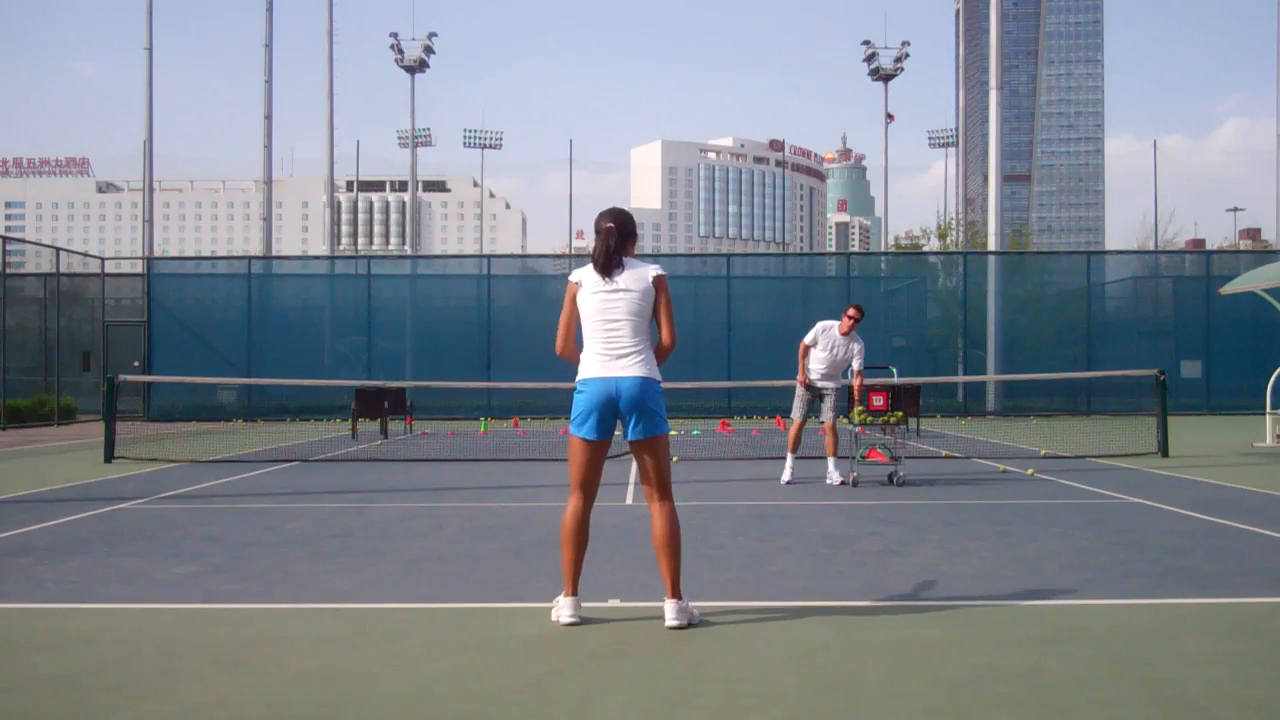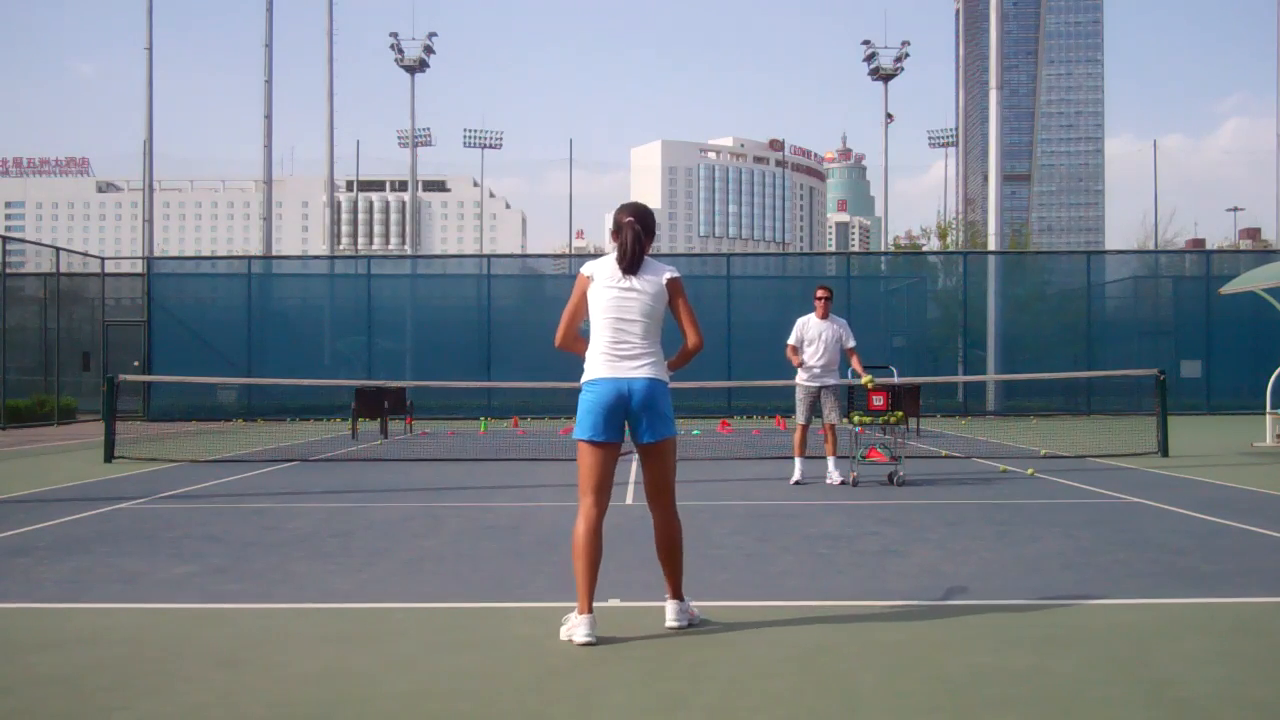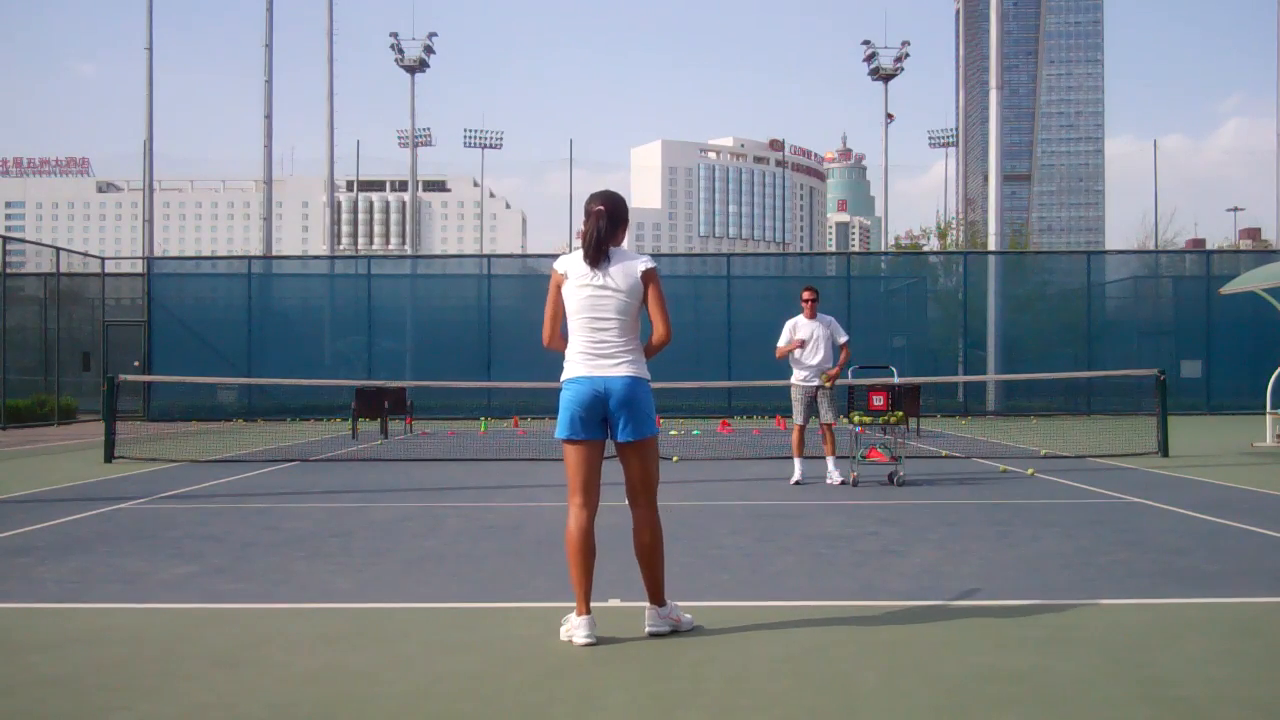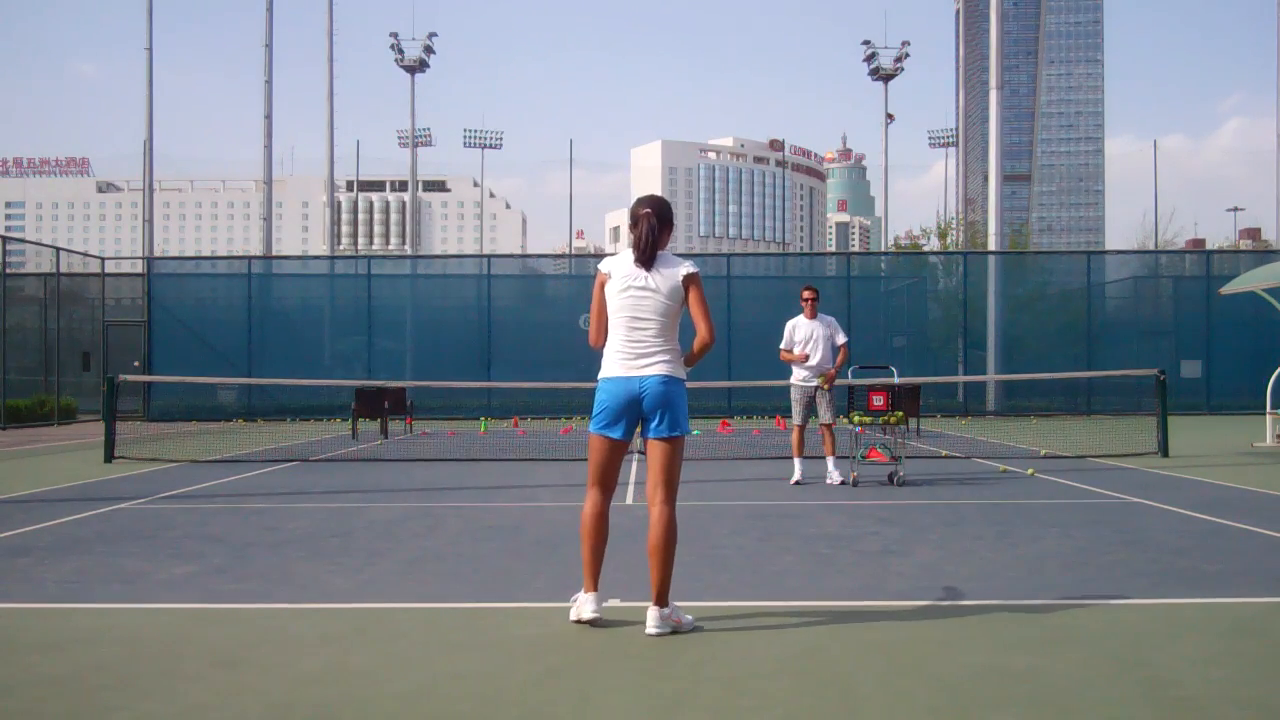
dt=0.7s
person 1, frame 1
left shoulder: (579, 278)
right shoulder: (652, 274)
left elbow: (563, 347)
right elbow: (668, 340)
left hip: (592, 386)
right hip: (640, 386)
left knee: (579, 498)
right knee: (660, 498)
left ankle: (569, 599)
right ankle: (674, 602)
person 1, frame 2
left shoulder: (592, 271)
right shoulder: (667, 276)
left elbow: (563, 339)
right elbow: (694, 341)
left hip: (599, 388)
right hip: (650, 388)
left knee: (590, 507)
right knee: (663, 506)
left ankle: (583, 615)
right ankle: (676, 604)
person 1, frame 3
left shoulder: (565, 266)
right shoulder: (642, 266)
left elbow: (549, 338)
right elbow: (663, 333)
left hip: (579, 386)
right hip: (630, 385)
left knee: (581, 506)
right knee: (643, 505)
left ankle: (583, 616)
right ankle: (658, 609)
person 1, frame 4
left shoulder: (609, 268)
right shoulder: (684, 271)
left elbow: (596, 338)
right elbow: (706, 335)
left hip: (615, 383)
right hip: (664, 385)
left knee: (597, 493)
right knee: (661, 501)
left ankle: (589, 595)
right ankle: (659, 608)
person 2, frame 1
left shoulder: (857, 345)
right shoulder: (823, 327)
left elbow: (857, 374)
right elbow: (804, 346)
left wrist: (857, 401)
right wrist: (801, 372)
left hip: (831, 385)
right hip: (808, 380)
left knee: (830, 426)
right knee: (798, 422)
left ankle: (832, 471)
right ankle: (789, 467)
person 2, frame 2
left shoulder: (840, 324)
right shoulder: (802, 322)
left elbow: (851, 353)
right elbow: (789, 349)
left wrist: (862, 372)
right wrist: (794, 358)
left hip: (830, 382)
right hip: (806, 381)
left knee: (830, 426)
right knee: (802, 425)
left ankle: (832, 471)
right ankle: (798, 470)
person 2, frame 3
left shoulder: (830, 322)
right shoulder: (792, 324)
left elbow: (845, 348)
right elbow: (778, 354)
left wrist: (838, 368)
right wrist: (791, 346)
left hip: (825, 382)
right hip: (801, 382)
left knee: (827, 426)
right knee: (799, 426)
left ankle: (832, 470)
right ankle: (798, 471)
person 2, frame 4
left shoulder: (830, 322)
right shoulder: (792, 324)
left elbow: (843, 349)
right elbow: (783, 354)
left wrist: (835, 370)
right wrist: (796, 357)
left hip: (824, 382)
right hip: (800, 382)
left knee: (827, 425)
right knee: (798, 426)
left ankle: (832, 470)
right ankle: (798, 471)
